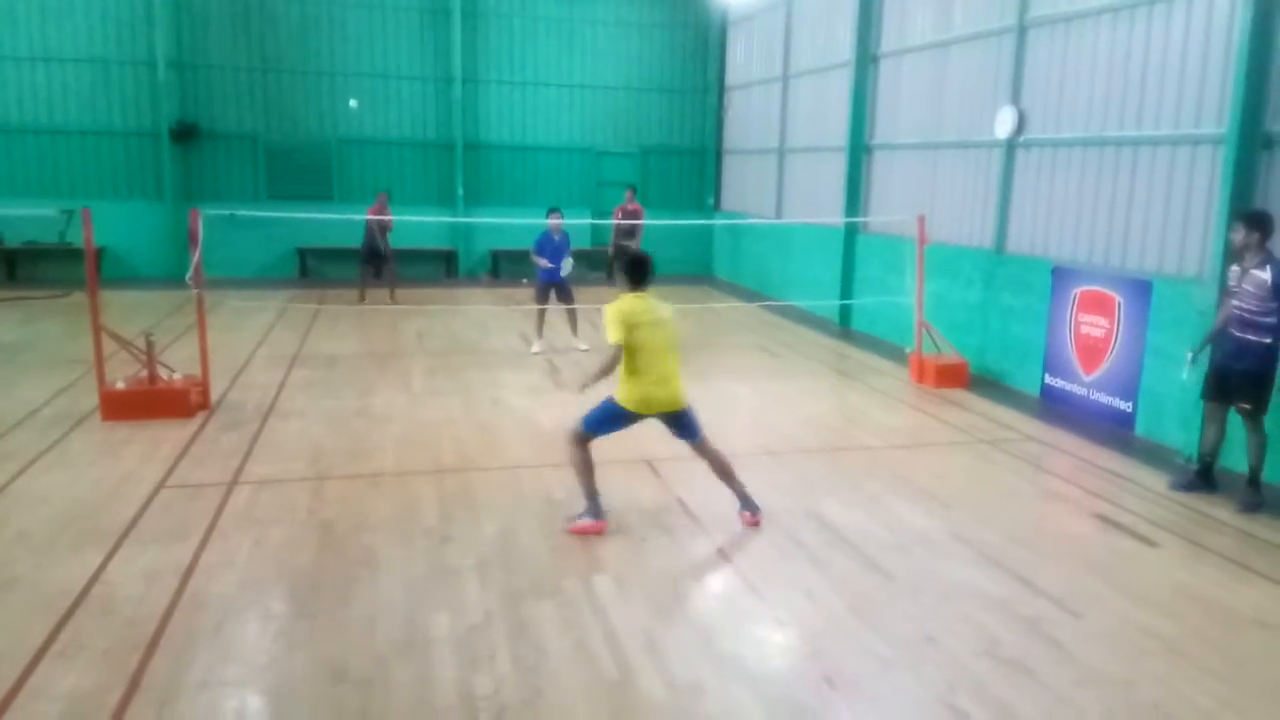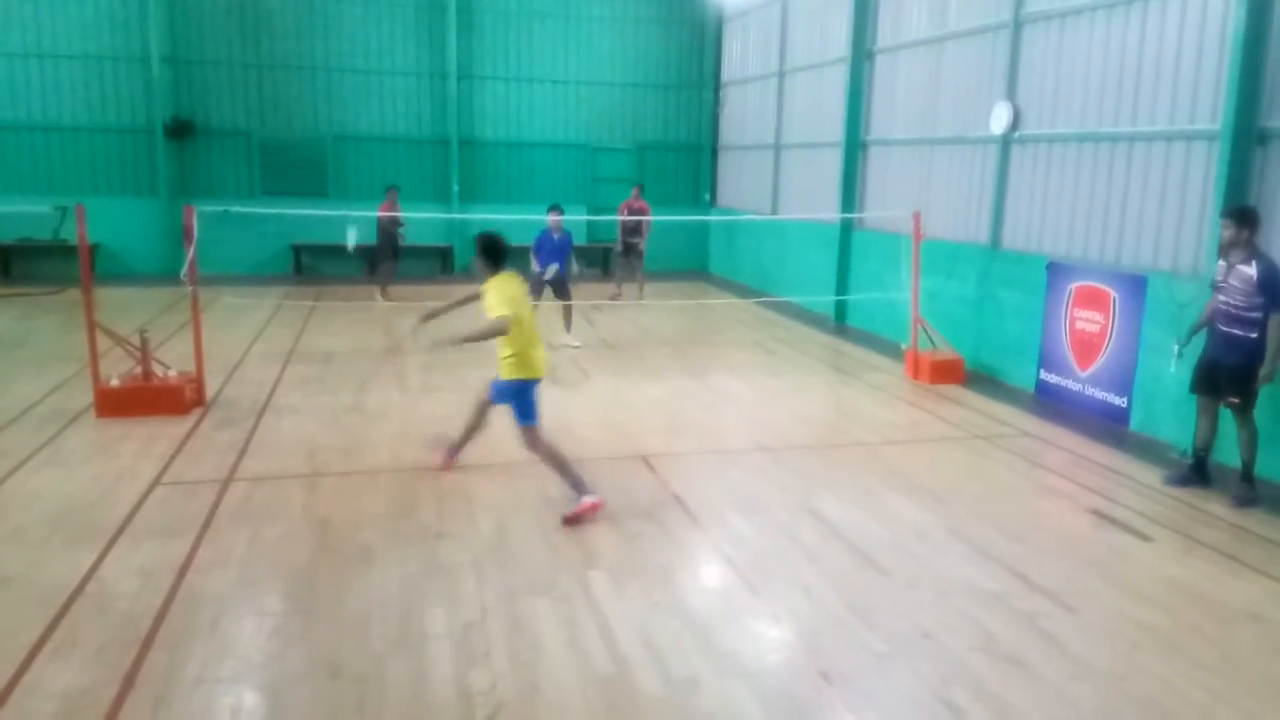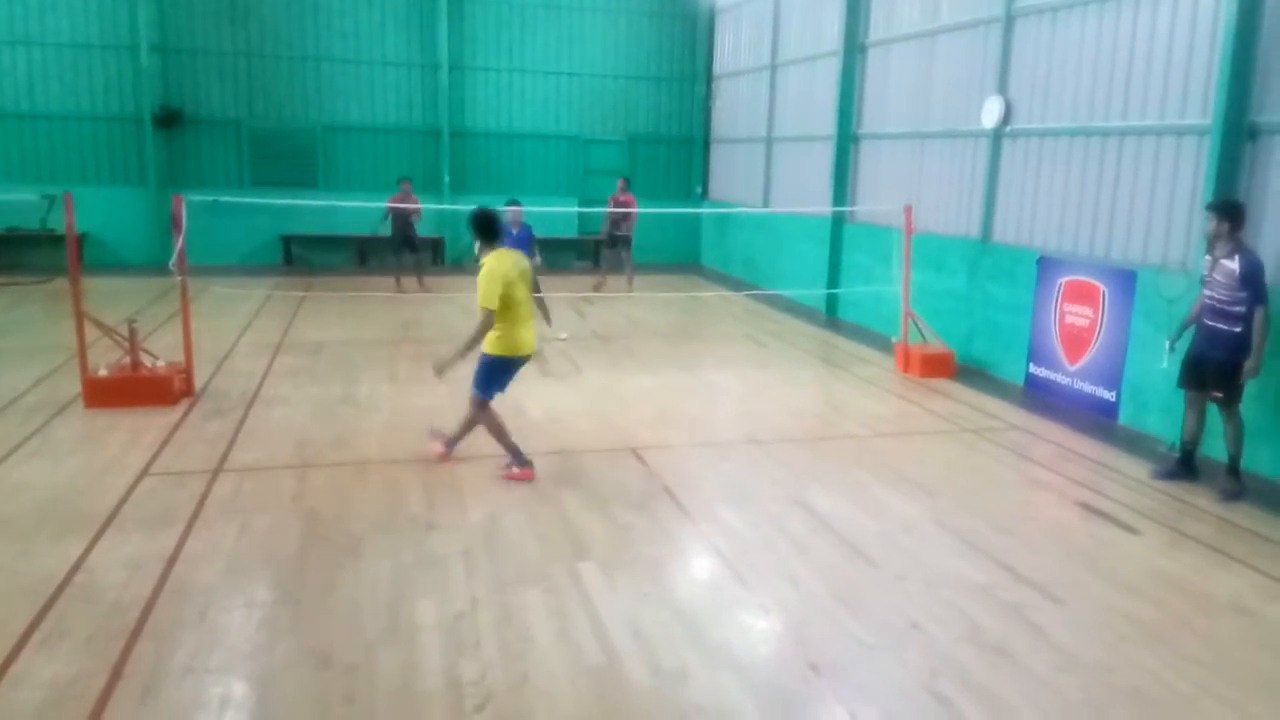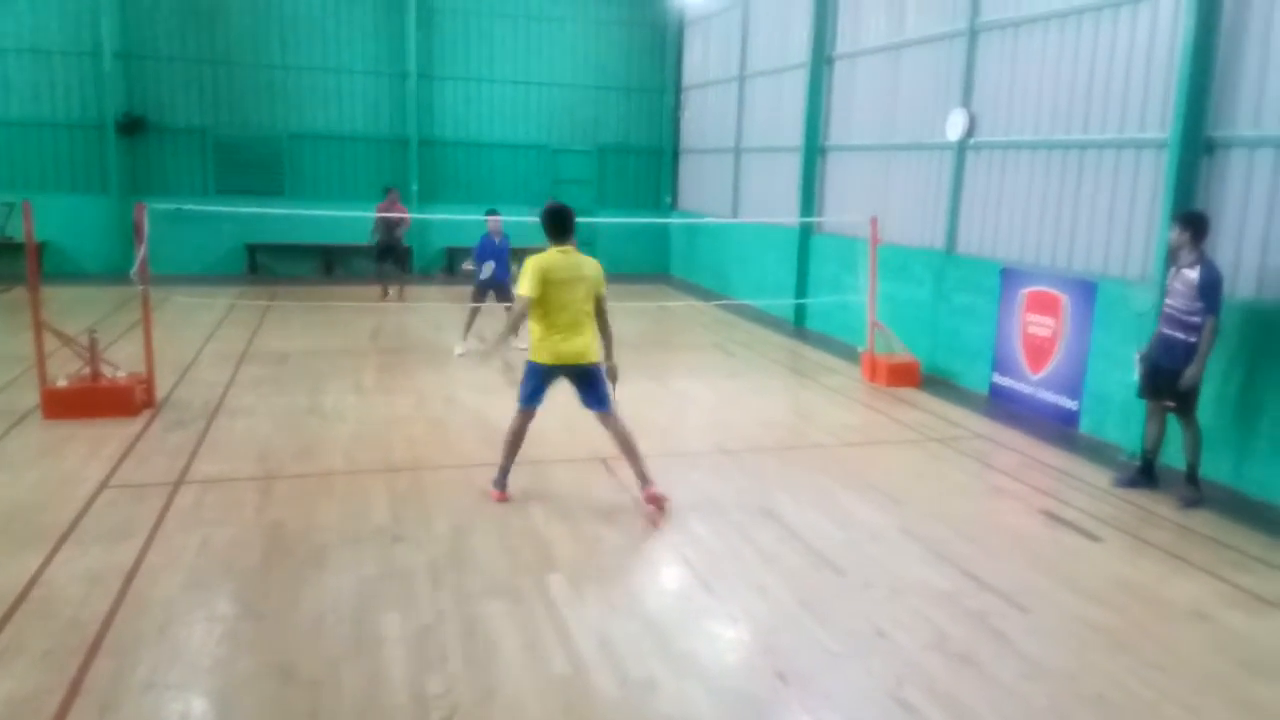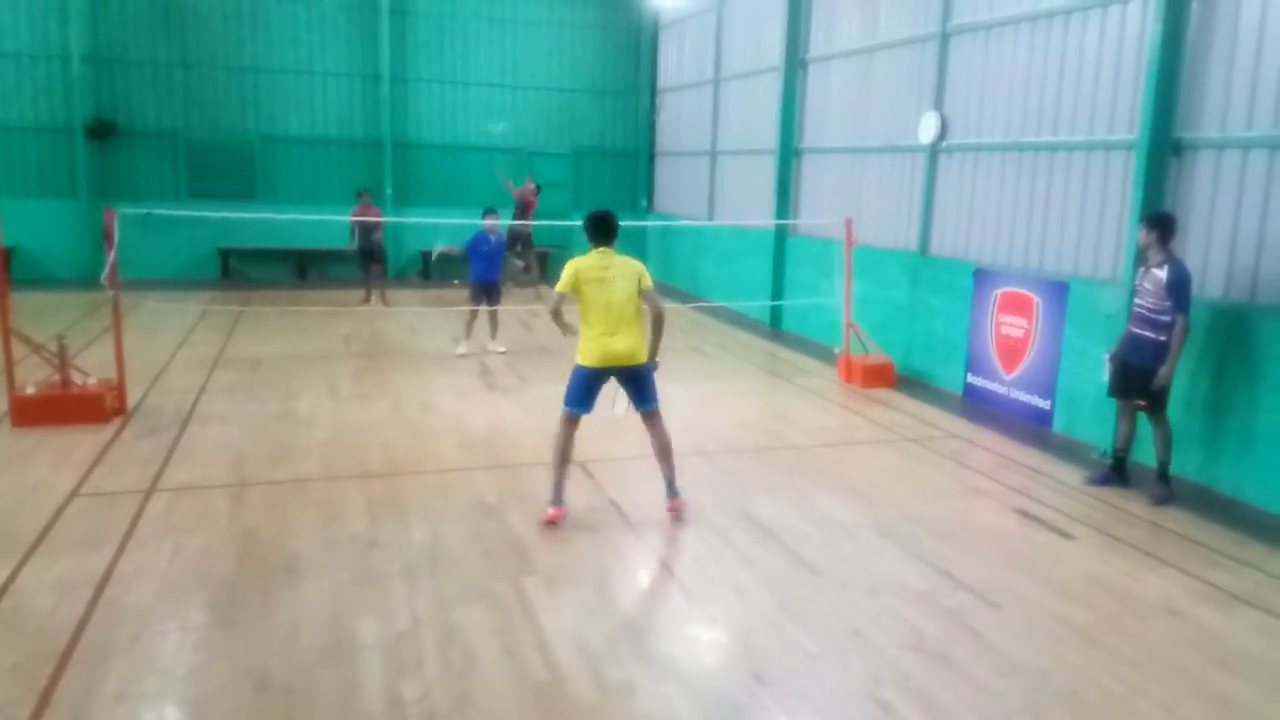
dt=0.5s
person 1, frame 1
right shoulder: (1235, 268)
right wrist: (1204, 342)
left hip: (1255, 361)
right hip: (1226, 353)
left knee: (1252, 421)
right knee: (1213, 411)
left ankle: (1253, 486)
right ankle: (1204, 473)
person 1, frame 2
right shoulder: (1223, 262)
right wrist: (1190, 333)
left hip: (1243, 356)
right hip: (1214, 349)
left knee: (1242, 415)
right knee: (1205, 405)
left ankle: (1247, 480)
right ankle: (1198, 468)
person 1, frame 3
left shoulder: (1248, 263)
right shoulder: (1210, 256)
left elbow: (1260, 311)
left wrist: (1255, 356)
right wrist: (1180, 330)
left hip: (1229, 352)
right hip: (1201, 344)
left knee: (1228, 409)
right knee: (1192, 400)
left ankle: (1233, 474)
right ankle: (1185, 462)
person 1, frame 4
left shoulder: (1207, 274)
right shoulder: (1175, 268)
left elbow: (1211, 324)
left wrist: (1198, 365)
right wrist: (1149, 348)
left hip: (1183, 361)
right hip: (1161, 356)
left knee: (1186, 418)
right knee: (1153, 409)
left ankle: (1192, 482)
right ankle: (1146, 471)
person 1, frame 5
left shoulder: (1176, 273)
right shoulder: (1144, 268)
left elbow: (1181, 322)
left wrist: (1170, 364)
right wrist: (1118, 347)
left hip: (1154, 360)
right hip: (1130, 355)
left knee: (1157, 416)
right knee: (1124, 408)
left ankle: (1163, 479)
right ankle: (1118, 469)
person 2, frame 1
left shoulder: (617, 310)
right shoulder: (663, 311)
left elbow: (615, 358)
left wrist: (592, 378)
left hip: (634, 398)
right hip: (670, 396)
left knee: (578, 439)
right knee: (703, 447)
left ankle: (593, 514)
right ankle: (749, 506)
person 2, frame 2
left shoulder: (499, 289)
right shoulder: (506, 280)
left elbow: (502, 325)
right elbow: (476, 293)
left wrist: (460, 339)
right wrist: (440, 310)
left hip: (520, 367)
right hip: (520, 362)
left knee: (531, 438)
right knee: (487, 401)
left ankle: (585, 495)
right ankle: (454, 450)
person 2, frame 3
left shoulder: (491, 270)
right shoulder: (517, 258)
left elbow: (487, 322)
left wrist: (455, 358)
left hip: (504, 345)
right hip: (524, 341)
left knee: (480, 404)
right knee: (481, 396)
left ankle: (521, 464)
right ankle: (449, 443)
person 2, frame 4
left shoulder: (536, 264)
right shoulder: (592, 266)
left elbow: (522, 309)
right elbow: (602, 317)
left wrist: (499, 339)
right wrist: (609, 358)
left hip: (545, 355)
right hip: (584, 355)
left knee: (523, 417)
right knee: (610, 420)
left ankle: (500, 483)
right ankle: (647, 486)
person 2, frame 5
left shoulder: (577, 266)
right shoulder: (634, 267)
left elbow: (554, 308)
right elbow: (658, 311)
left wrist: (564, 326)
right wrist: (653, 353)
left hip: (593, 357)
right hip: (633, 355)
left knee: (568, 424)
right knee: (653, 421)
left ankle: (556, 501)
right ankle: (672, 494)
